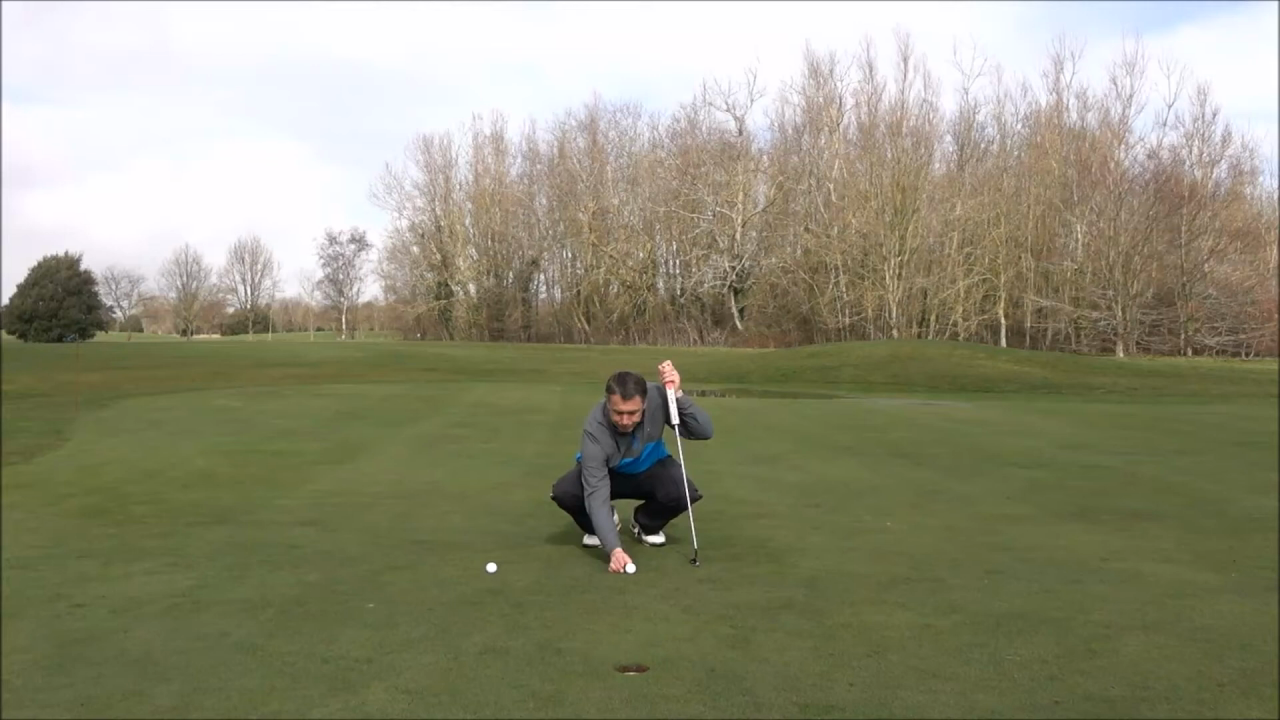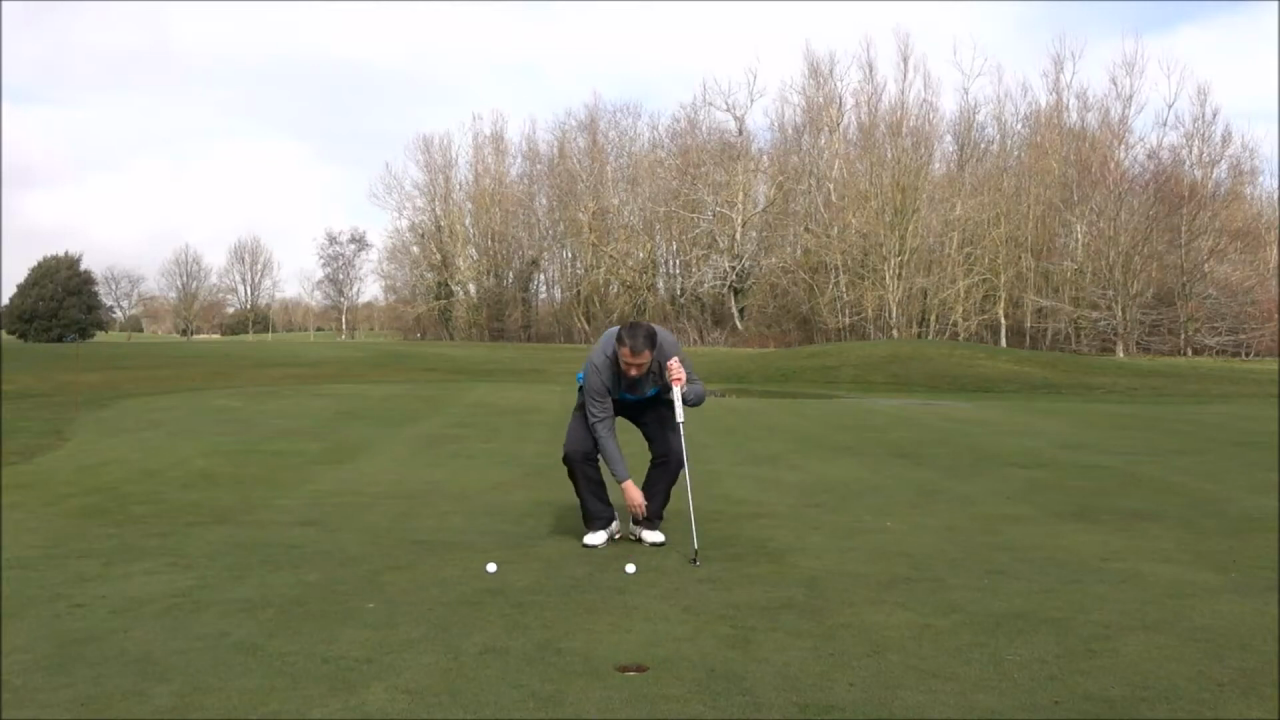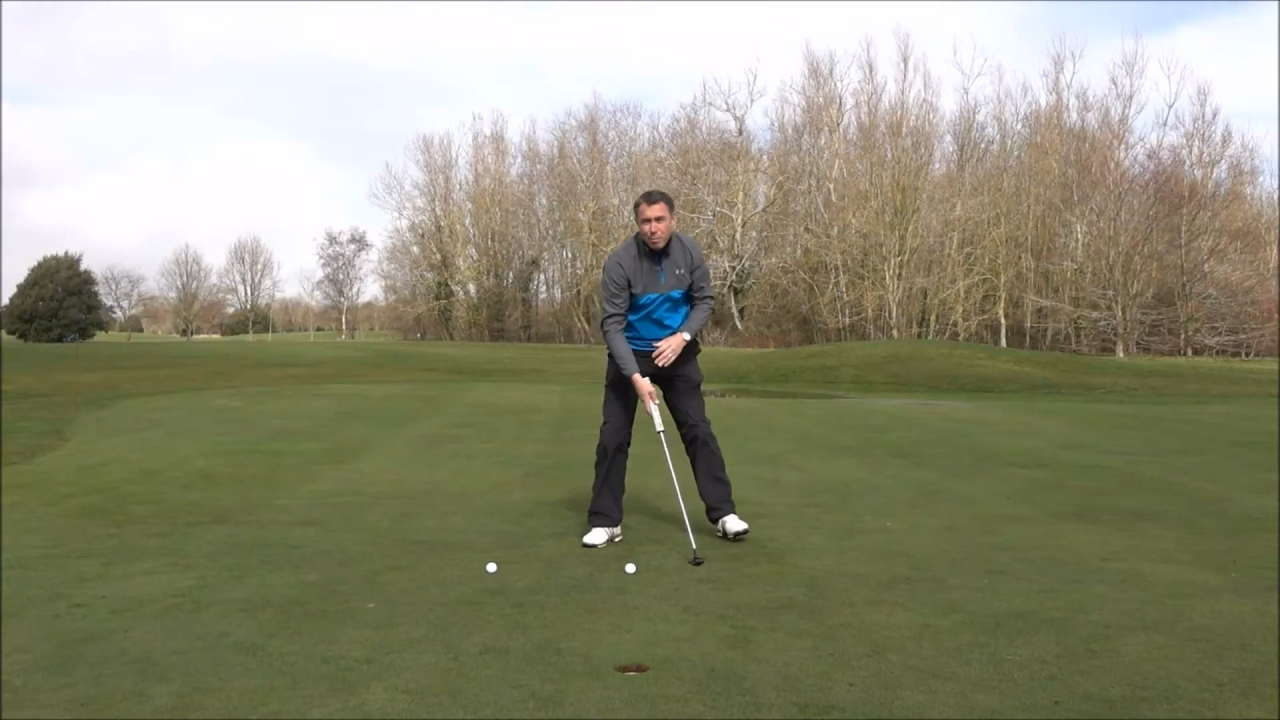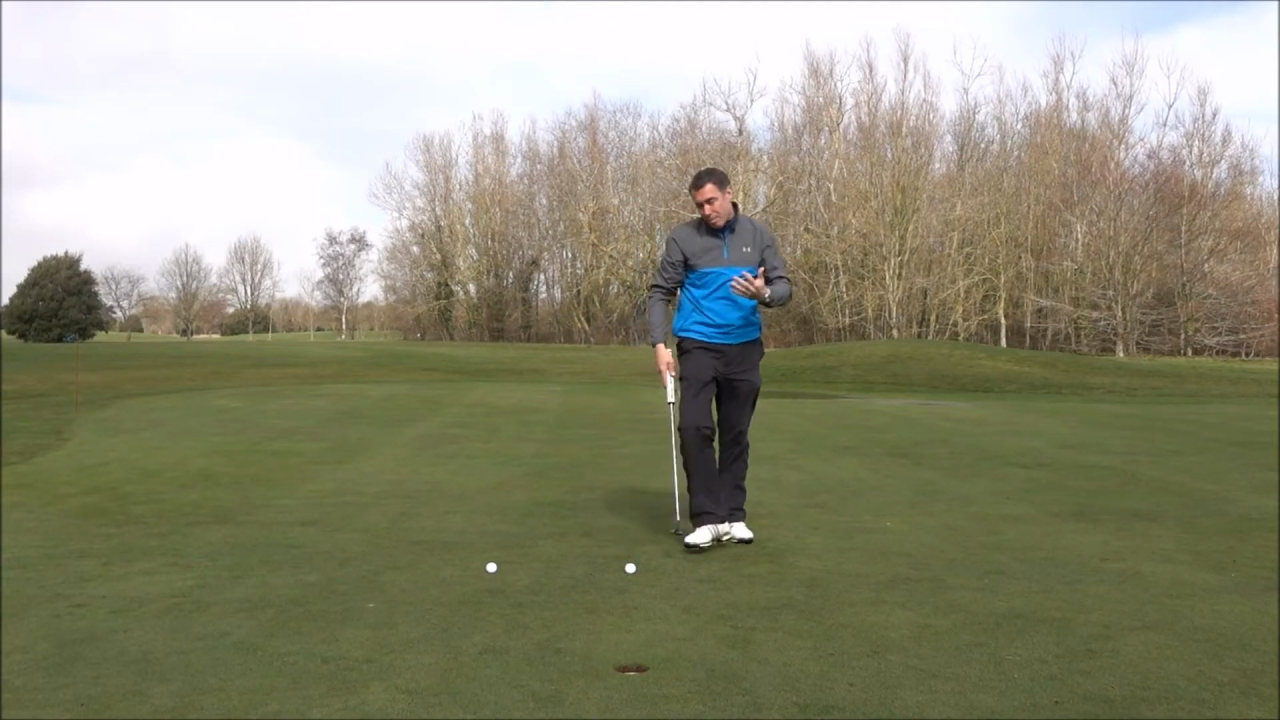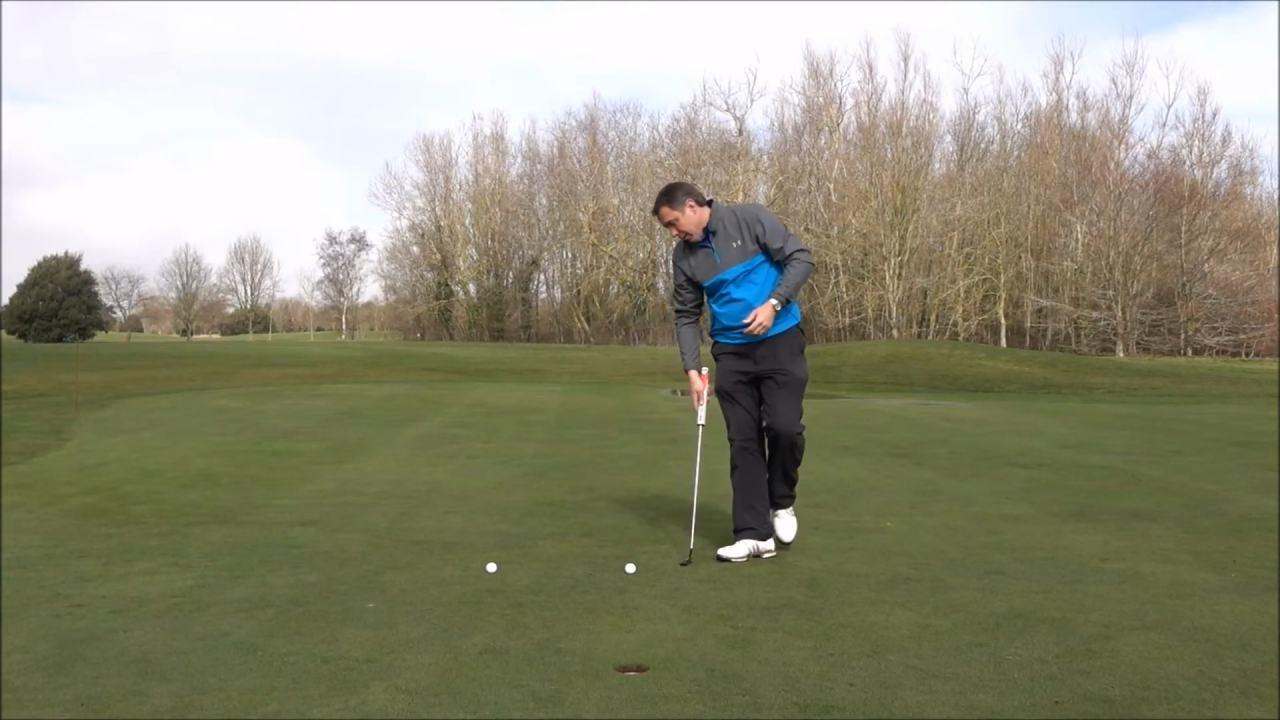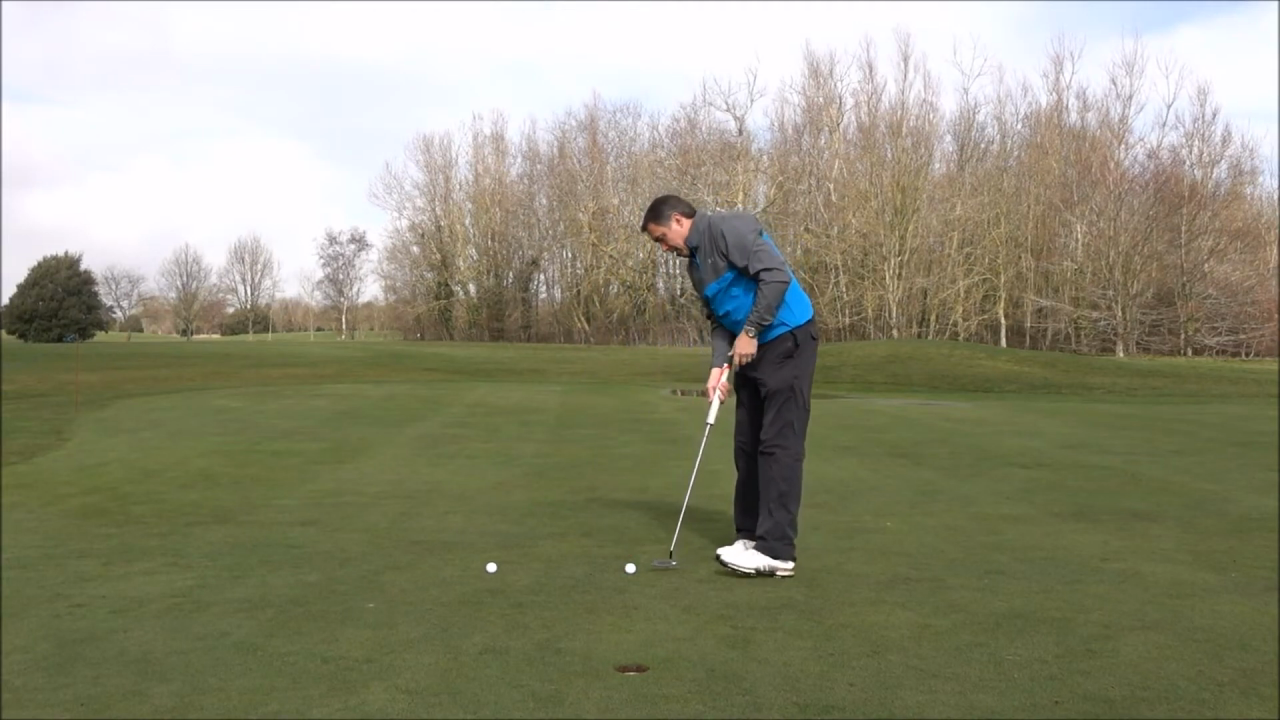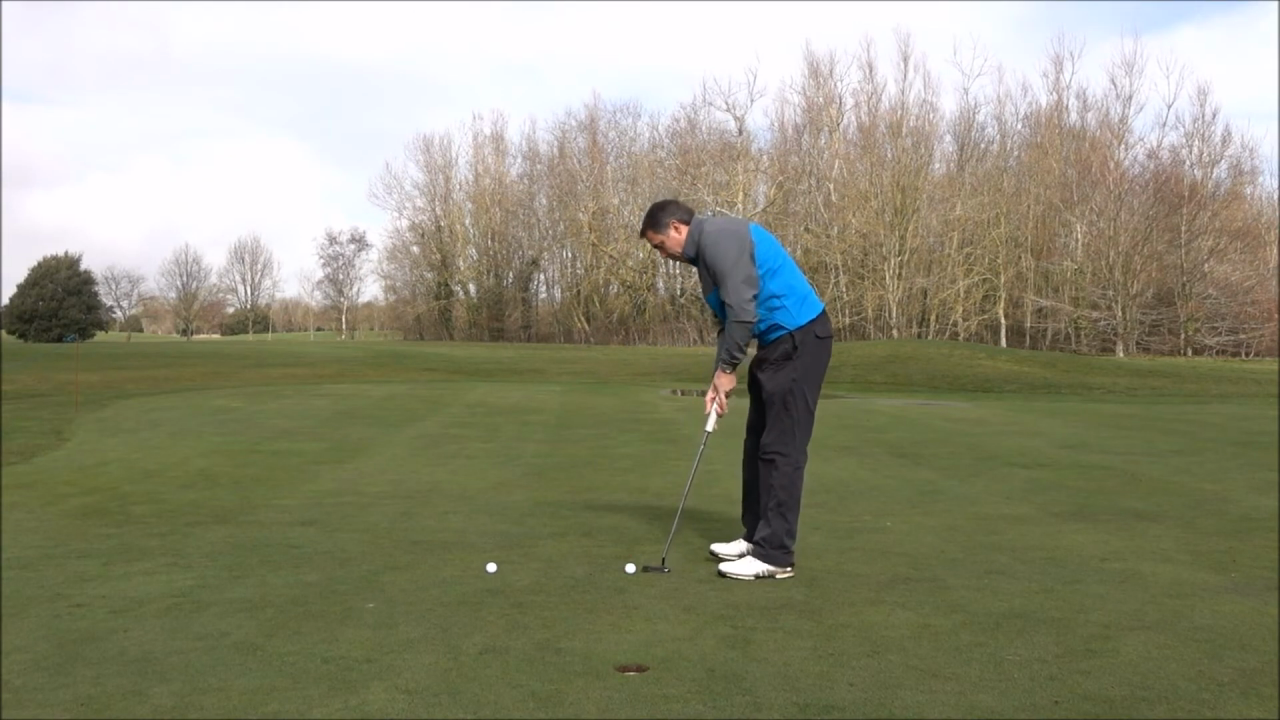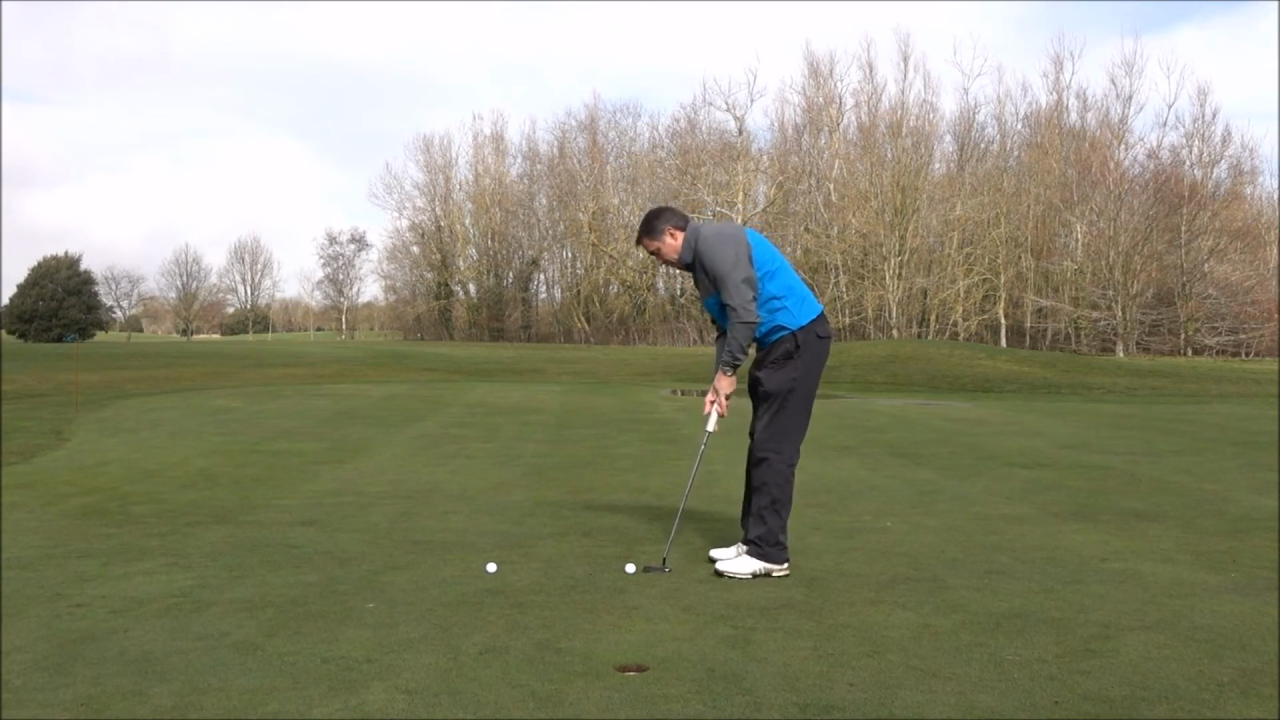
dt=0.5s
person 1, frame 1
left shoulder: (658, 397)
right shoulder: (596, 428)
left elbow: (704, 432)
right elbow: (596, 493)
left wrist: (678, 394)
right wrist: (614, 549)
left hip: (650, 468)
right hip: (606, 474)
left knee: (683, 494)
right knee: (564, 493)
left ankle: (646, 523)
right ankle: (601, 524)
person 1, frame 2
left shoulder: (668, 347)
right shoulder: (599, 361)
left elbow: (698, 393)
right elbow: (602, 426)
left wrist: (684, 386)
right wrist: (625, 483)
left hip: (651, 400)
right hip: (602, 401)
left knee: (671, 452)
right knee: (577, 451)
left ankle: (647, 522)
right ankle: (602, 522)
person 1, frame 3
left shoulder: (689, 251)
right shoulder: (620, 261)
left elbow: (704, 301)
right elbow: (612, 325)
left wrist: (682, 337)
right wrist: (635, 377)
left hip: (676, 349)
right hip: (630, 354)
left knee: (698, 430)
right knee: (613, 436)
left ankle: (723, 512)
right ankle: (605, 521)
person 1, frame 4
left shoulder: (758, 234)
right shoulder: (682, 237)
left elbow: (783, 287)
right elbow: (660, 294)
left wrist: (764, 292)
right wrist: (659, 344)
left hip: (744, 349)
right hip: (698, 347)
left knee: (735, 436)
right knee: (695, 426)
left ankle: (730, 515)
right ankle: (707, 518)
person 1, frame 5
left shoulder: (751, 219)
right shoulder: (684, 256)
left elbow: (800, 258)
right elbow: (686, 317)
left wrist: (773, 303)
right wrist: (692, 369)
left hip: (781, 339)
right hip: (732, 351)
left knee: (784, 427)
right knee: (743, 441)
left ankle: (781, 500)
right ankle: (754, 533)
person 1, frame 6
left shoulder: (729, 227)
right shoulder: (696, 262)
left elbow: (776, 277)
right elbow: (720, 320)
left wrist: (749, 333)
right wrist: (718, 365)
left hip: (787, 340)
right hip: (757, 347)
left knee: (779, 442)
right knee: (748, 444)
left ankle: (776, 550)
right ankle: (752, 536)
person 1, frame 7
left shoulder: (718, 237)
right shoulder: (706, 250)
left elbow: (742, 311)
right elbow: (729, 319)
left wrist: (726, 368)
right wrist: (719, 376)
left hip: (797, 338)
right hip: (779, 340)
left knee: (780, 448)
right knee: (757, 443)
left ankle: (774, 555)
right ankle: (757, 536)
person 1, frame 8
left shoulder: (715, 242)
right shoulder: (700, 261)
left elbow: (745, 312)
right elbow: (727, 323)
left wrist: (727, 371)
right wrist: (719, 381)
left hip: (797, 337)
right hip: (781, 341)
left knee: (774, 447)
right knee: (762, 444)
left ankle: (769, 553)
right ankle: (756, 541)
